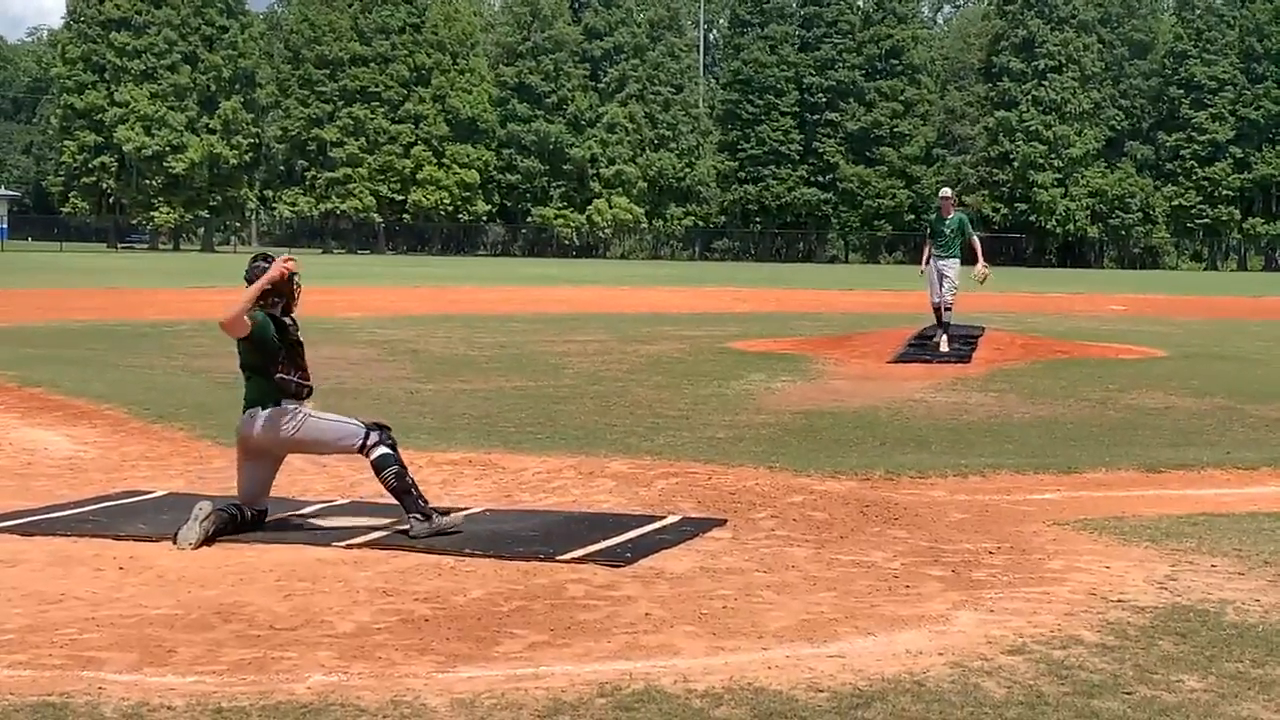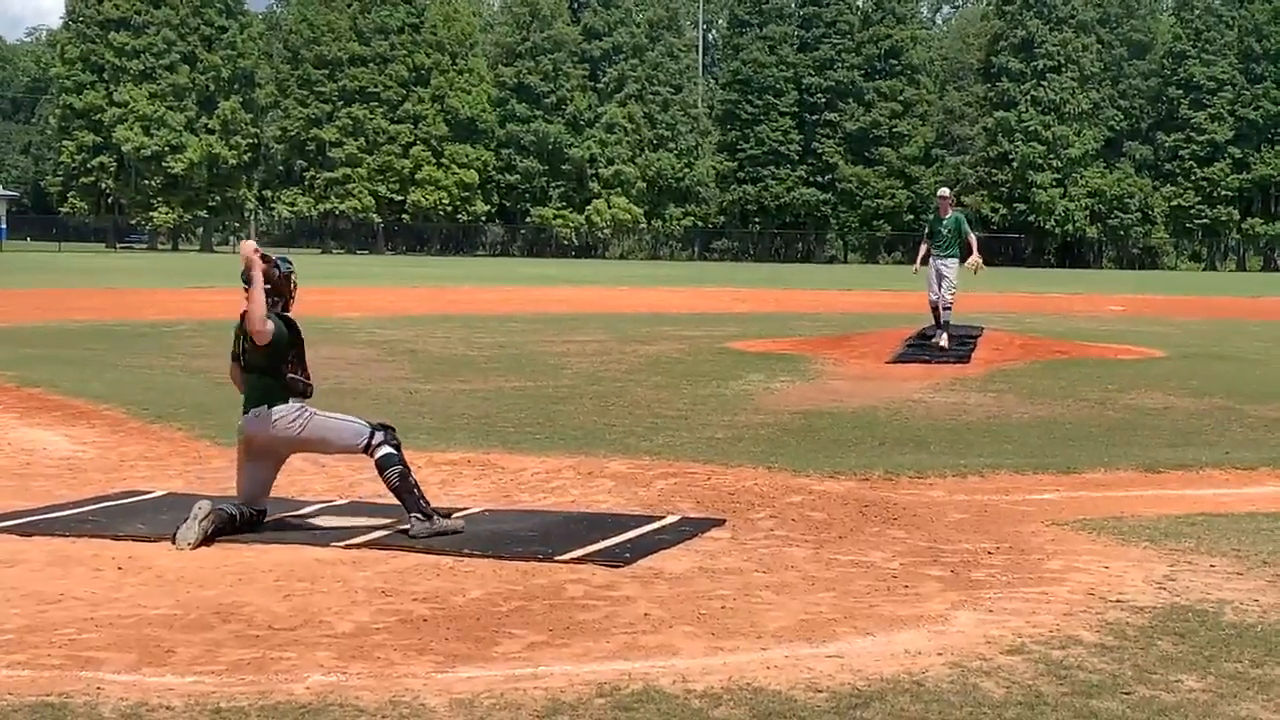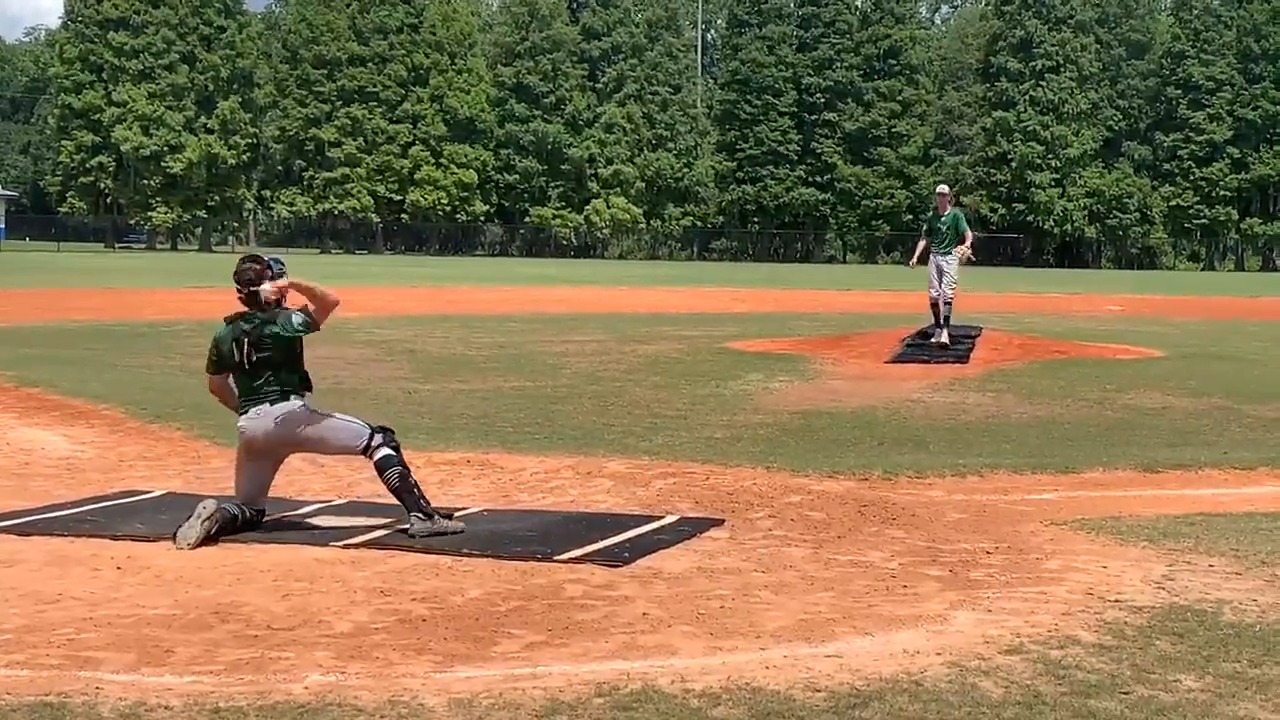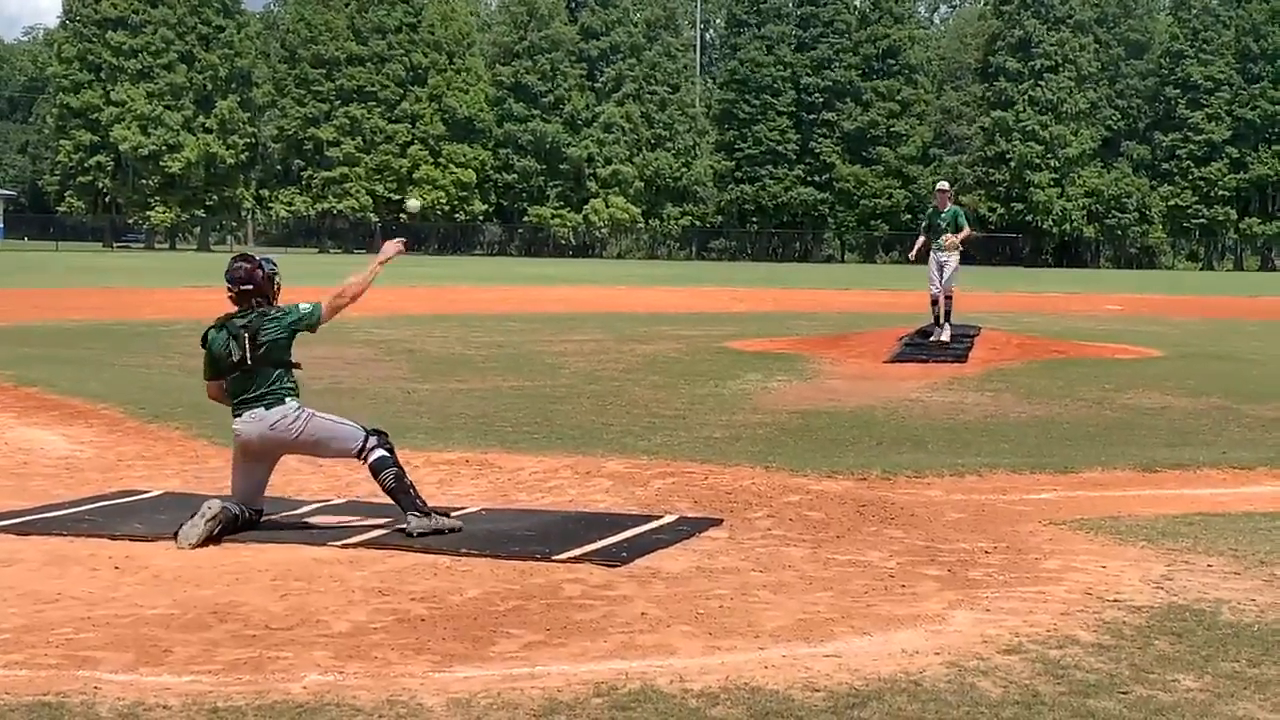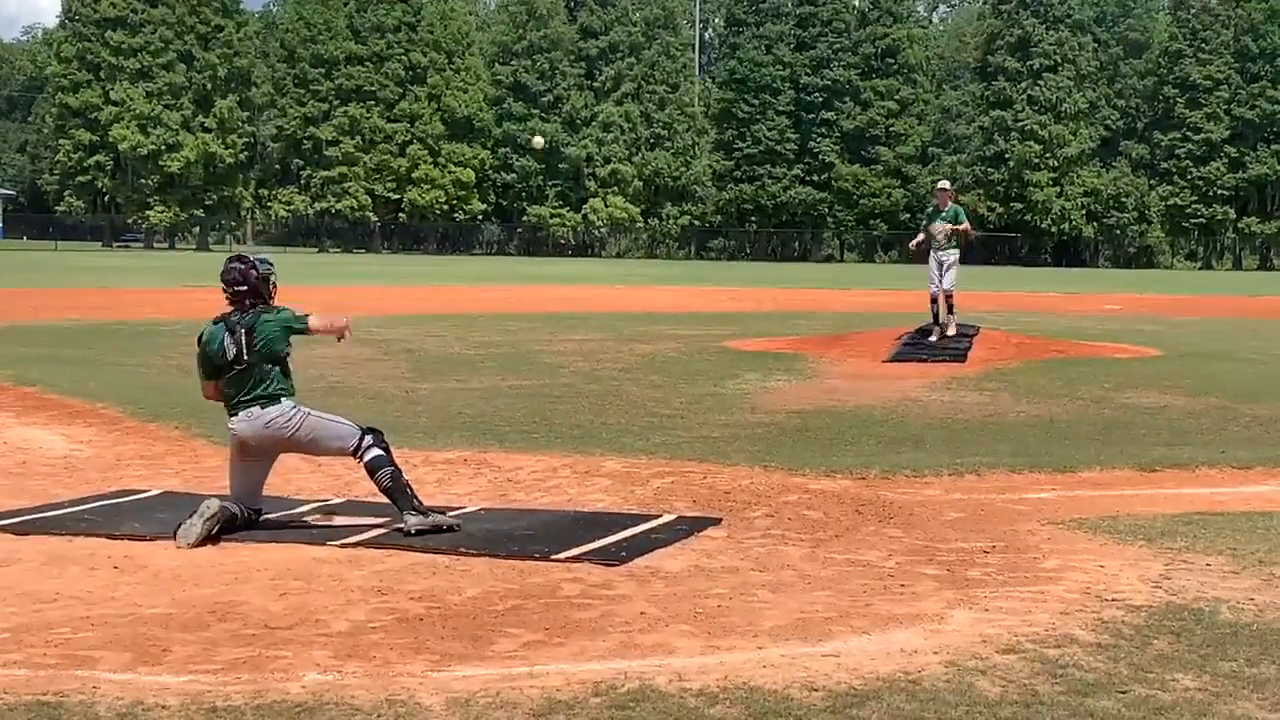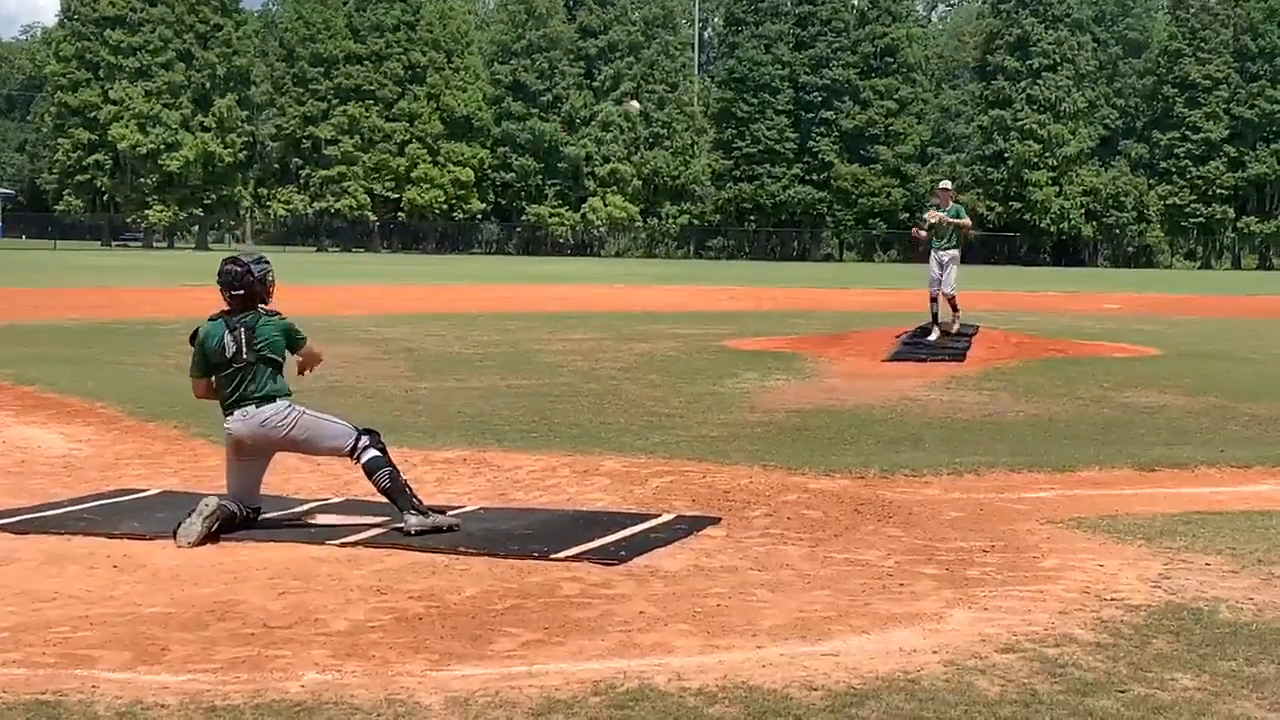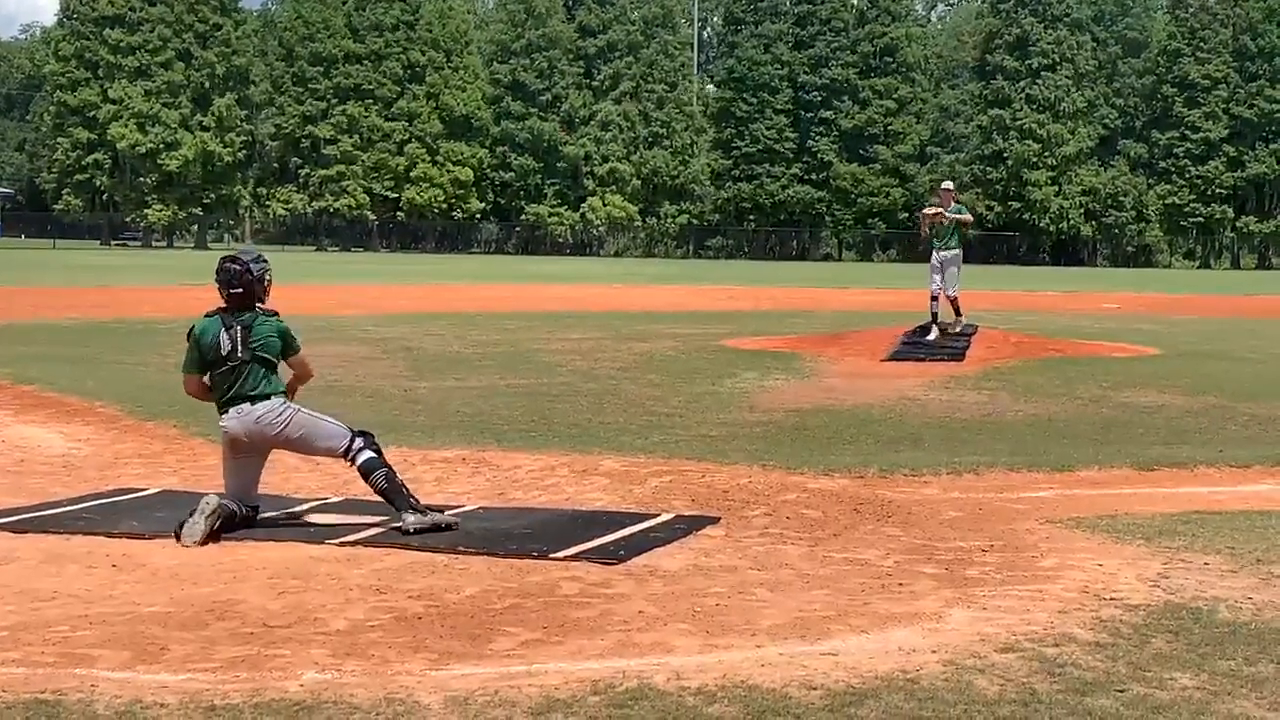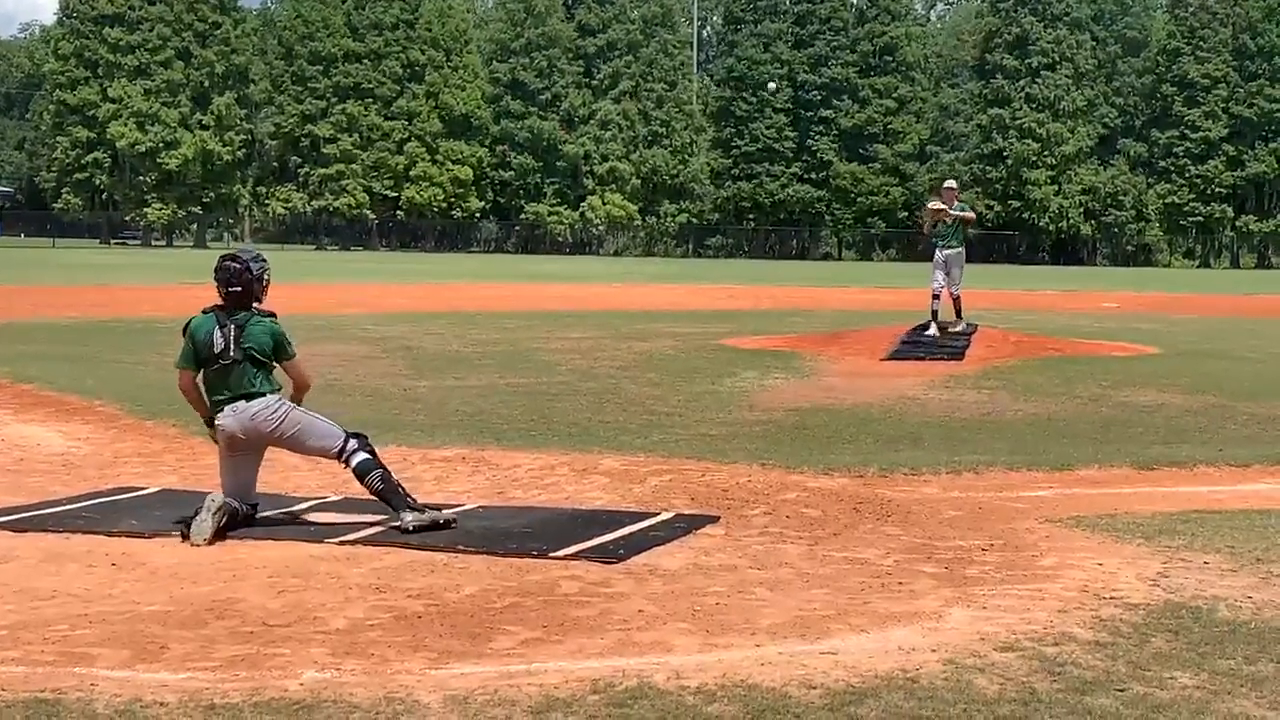
dt=0.1s
person 1, frame 1
left shoulder: (276, 322)
right shoulder: (260, 321)
right elbow: (228, 322)
right wrist: (266, 279)
left hip: (252, 428)
right hip: (282, 418)
left knee: (251, 511)
right knee: (377, 437)
left ankle: (213, 520)
right ankle: (420, 515)
person 1, frame 2
left shoulder: (242, 329)
right shoulder: (275, 324)
left elbow: (237, 376)
right elbow: (259, 331)
right wrist: (256, 269)
left hip: (252, 426)
right hip: (290, 417)
left knee: (250, 511)
right knee: (381, 438)
left ankle: (212, 519)
right ankle: (421, 516)
person 1, frame 3
left shoulder: (224, 335)
right shoulder: (283, 322)
left elbow: (216, 386)
right elbow: (330, 302)
right wrist: (296, 283)
left hip: (249, 426)
right hip: (290, 417)
left knee: (250, 511)
right knee: (380, 440)
left ankle: (215, 520)
right ankle: (422, 516)
person 1, frame 4
left shoulder: (214, 335)
right shoulder: (281, 318)
left elbow: (214, 393)
right elbow: (342, 297)
right wrist: (381, 259)
left hip: (245, 428)
right hip: (287, 417)
left knee: (247, 511)
right knee: (373, 442)
left ankle: (215, 519)
right ankle: (417, 514)
person 1, frame 5
left shoulder: (210, 335)
right shoulder: (276, 318)
left elbow: (210, 393)
right elbow: (333, 324)
right wrist: (342, 327)
left hip: (241, 428)
right hip: (282, 416)
left knee: (246, 509)
right knee: (369, 441)
left ankle: (217, 518)
right ankle: (413, 513)
person 1, frame 6
left shoulder: (206, 332)
right shoulder: (275, 324)
left elbow: (200, 390)
right elbow: (314, 357)
right wrist: (304, 362)
left hip: (237, 427)
right hip: (279, 415)
left knee: (245, 509)
right knee: (366, 442)
left ankle: (217, 514)
right ankle: (414, 513)
person 1, frame 7
left shoulder: (202, 329)
right shoulder: (272, 324)
left elbow: (192, 387)
right elbow: (305, 371)
right wrist: (291, 386)
left hip: (232, 425)
right hip: (274, 412)
left knee: (244, 508)
right knee: (359, 443)
left ankle: (217, 513)
right ankle: (411, 511)
person 1, frame 8
left shoulder: (197, 326)
right shoulder: (267, 327)
left elbow: (186, 385)
right elbow: (302, 381)
left wrist: (209, 419)
right wrist: (295, 402)
left hip: (228, 422)
right hip: (269, 410)
left knee: (241, 508)
right knee: (353, 446)
left ankle: (219, 509)
right ankle: (408, 511)
